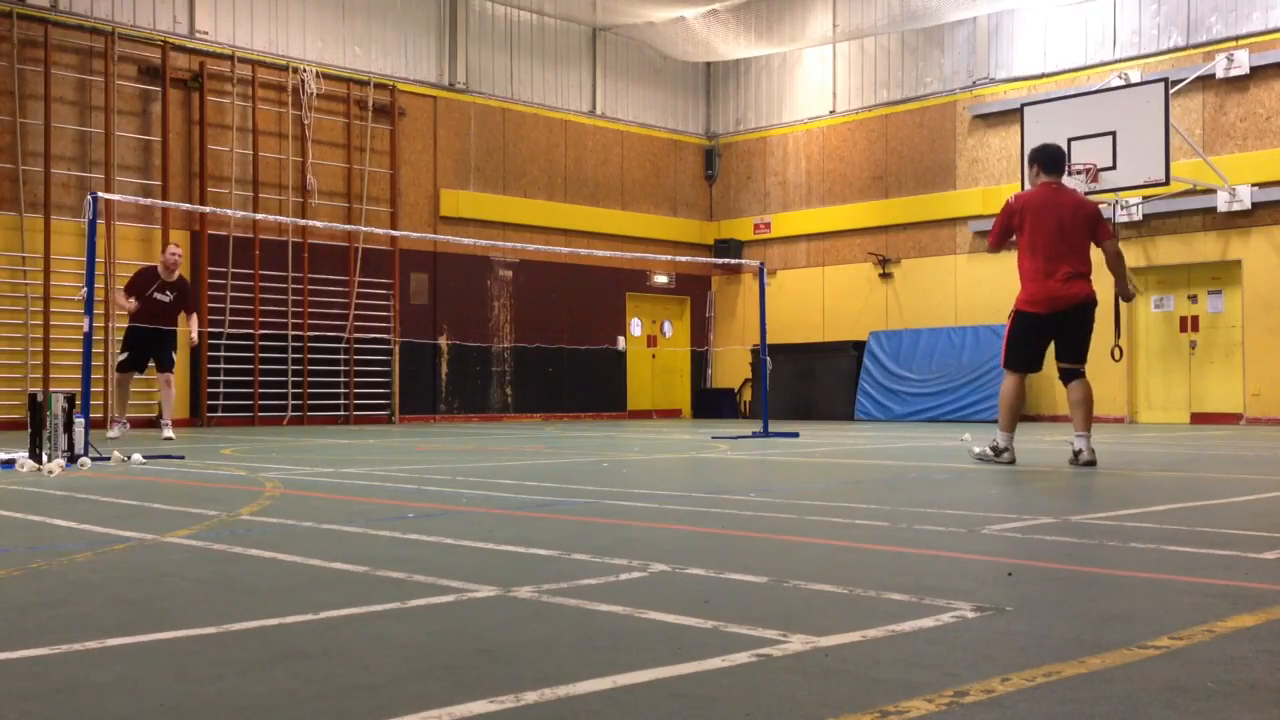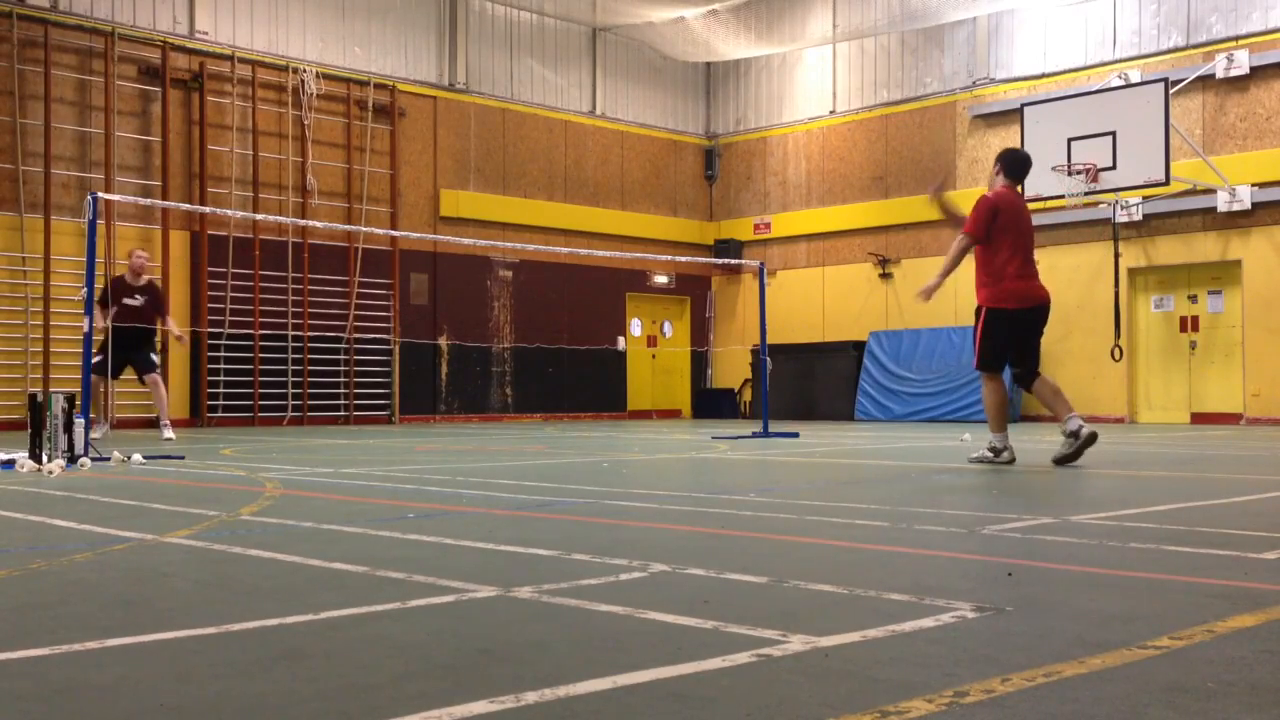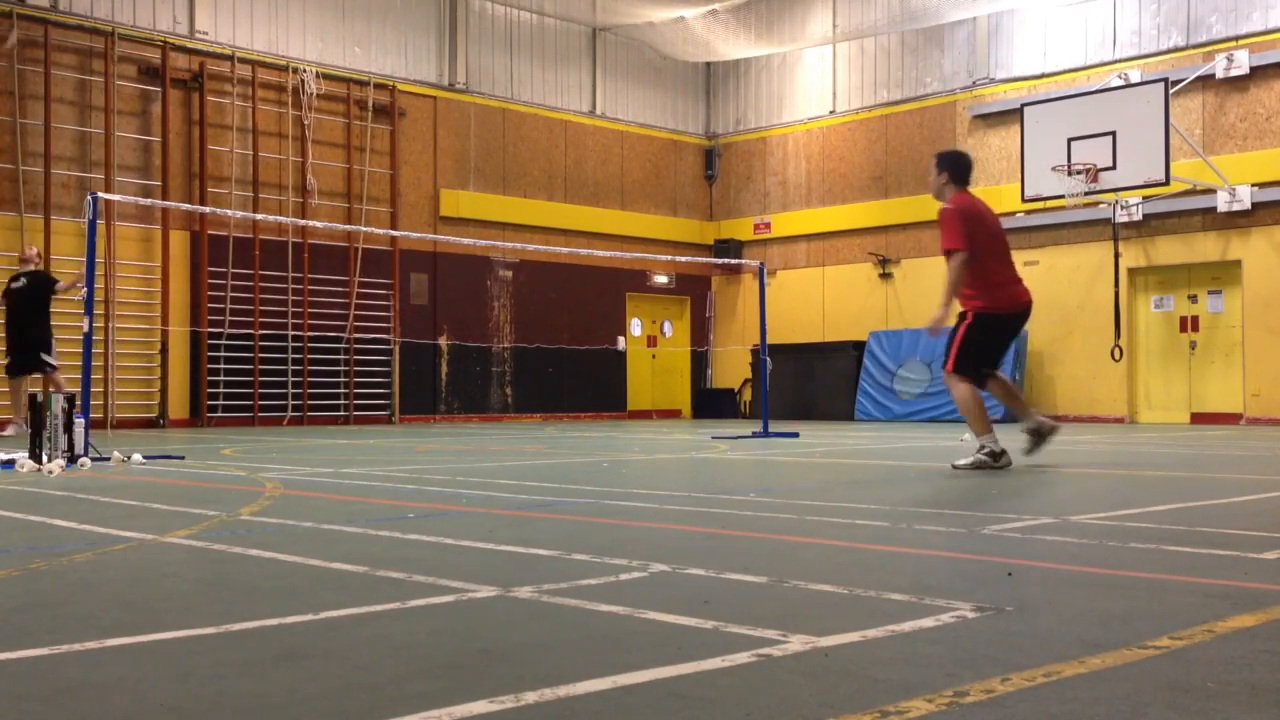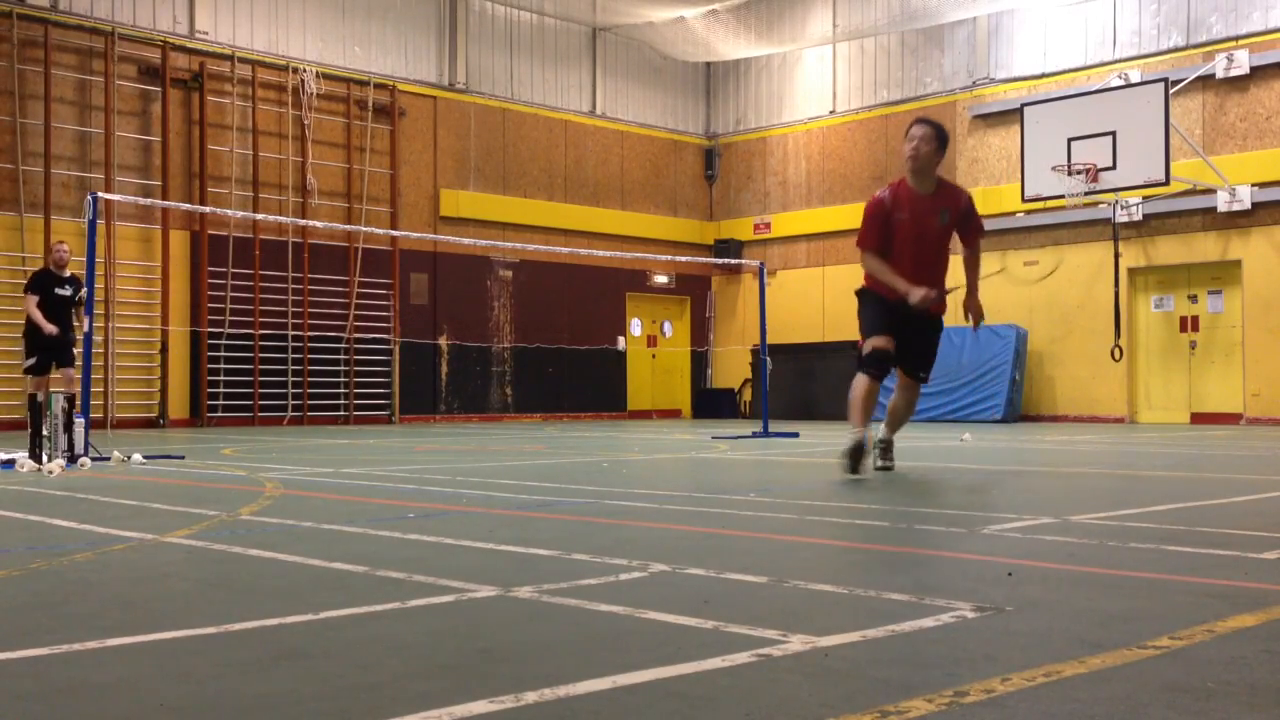
dt=1s
person 1, frame 1
left shoulder: (1019, 202)
right shoulder: (1086, 206)
left elbow: (993, 245)
right elbow: (1112, 251)
left wrist: (1015, 237)
right wrist: (1122, 286)
left hip: (1036, 302)
right hip: (1078, 300)
left knee: (1015, 371)
right knee: (1074, 373)
left ankle: (1003, 445)
right ankle: (1083, 446)
person 1, frame 2
left shoulder: (991, 200)
right shoulder: (1020, 208)
left elbow: (966, 239)
right elbow: (971, 224)
left wrist: (940, 277)
right wrist: (942, 203)
left hip: (1000, 301)
right hip: (1034, 300)
left knee: (991, 373)
right knee: (1026, 373)
left ankle: (999, 446)
right ankle: (1076, 426)
person 1, frame 3
left shoulder: (952, 209)
right shoulder: (979, 207)
left elbow: (959, 258)
left wrist: (944, 306)
left hip: (988, 306)
right hip: (1015, 302)
left knee: (956, 375)
right knee: (981, 373)
left ankle: (991, 449)
right ankle: (1036, 423)
person 1, frame 4
left shoulder: (958, 201)
right shoulder: (882, 201)
left elbow: (972, 245)
right elbow: (869, 258)
left wrist: (971, 294)
right wrist: (907, 289)
left hip: (928, 307)
right hip: (882, 297)
left knee: (909, 384)
right knee: (876, 355)
left ankle: (885, 439)
right ankle: (857, 440)
person 2, frame 1
left shoulder: (183, 285)
right shoulder: (144, 274)
left elbow: (191, 313)
right elbow: (120, 295)
left wrist: (193, 333)
right wrist: (127, 305)
left hip: (165, 335)
right hip: (138, 331)
left knee: (167, 377)
right knee: (122, 376)
left ankle: (166, 425)
right ankle: (120, 420)
person 2, frame 2
left shoulder: (153, 289)
right shoulder: (114, 284)
left elbow: (164, 316)
right elbow: (100, 309)
left wrist: (175, 332)
right wrist: (100, 323)
left hip: (143, 343)
right hip: (115, 341)
left knee: (154, 379)
right knee: (93, 380)
left ankle: (165, 425)
right ankle: (100, 423)
person 2, frame 3
left shoulder: (40, 277)
left elbow: (60, 287)
left wrist: (77, 280)
left hip: (39, 336)
right hip: (16, 338)
left knee: (53, 376)
right ankle: (18, 422)
person 2, frame 4
left shoulder: (76, 282)
right shoulder: (40, 277)
left elbow: (79, 310)
right elbow: (30, 305)
right wrist: (44, 324)
left hip: (64, 338)
right hip: (39, 337)
left knee: (70, 377)
right knee: (38, 383)
left ankle: (68, 422)
right ankle: (36, 424)
